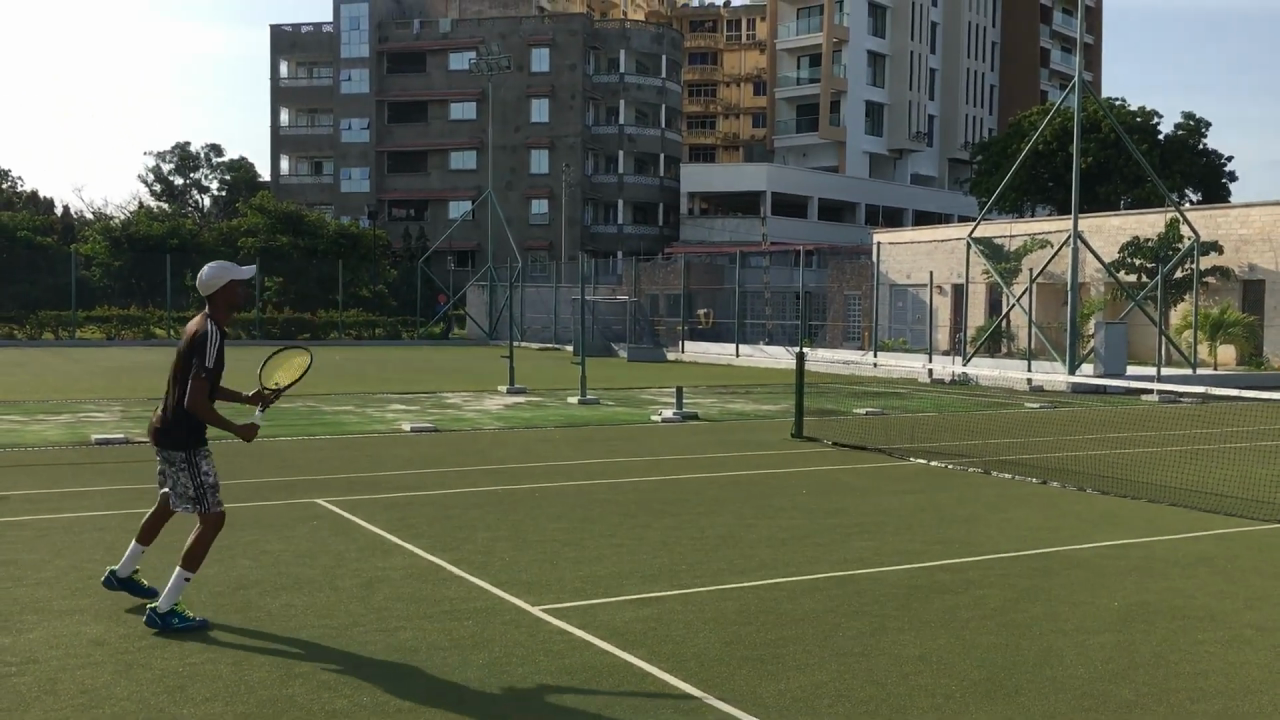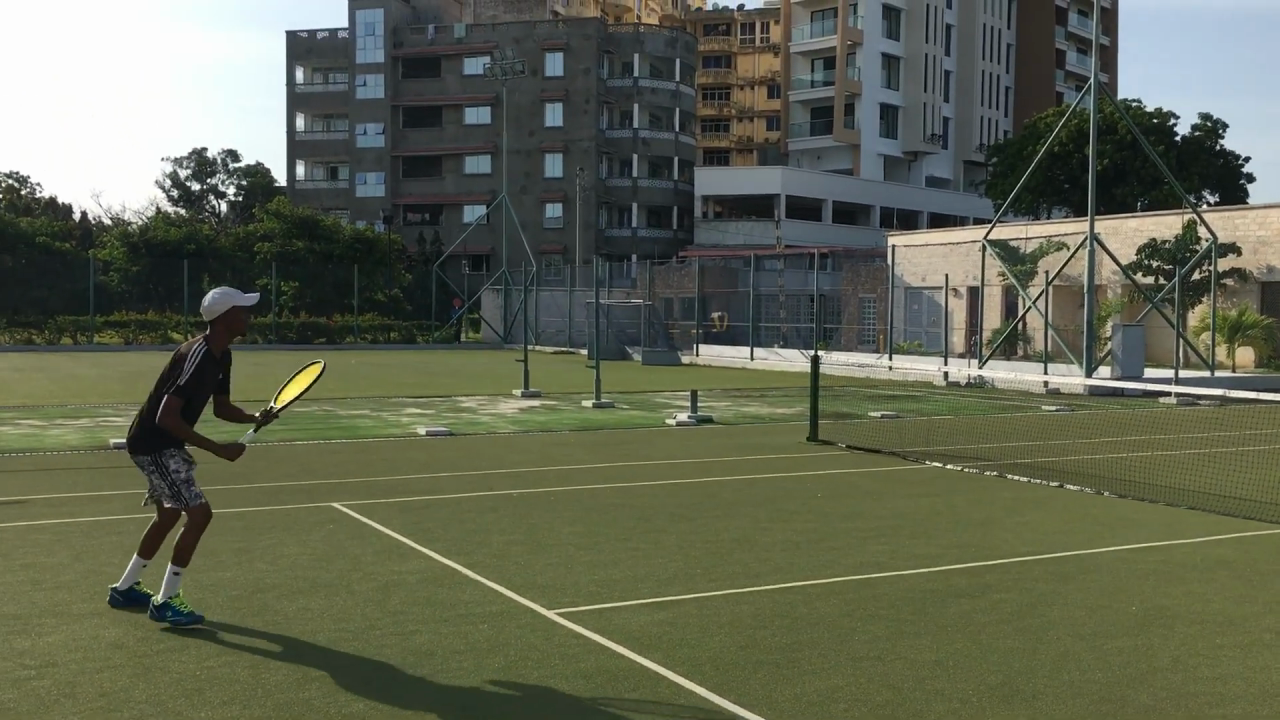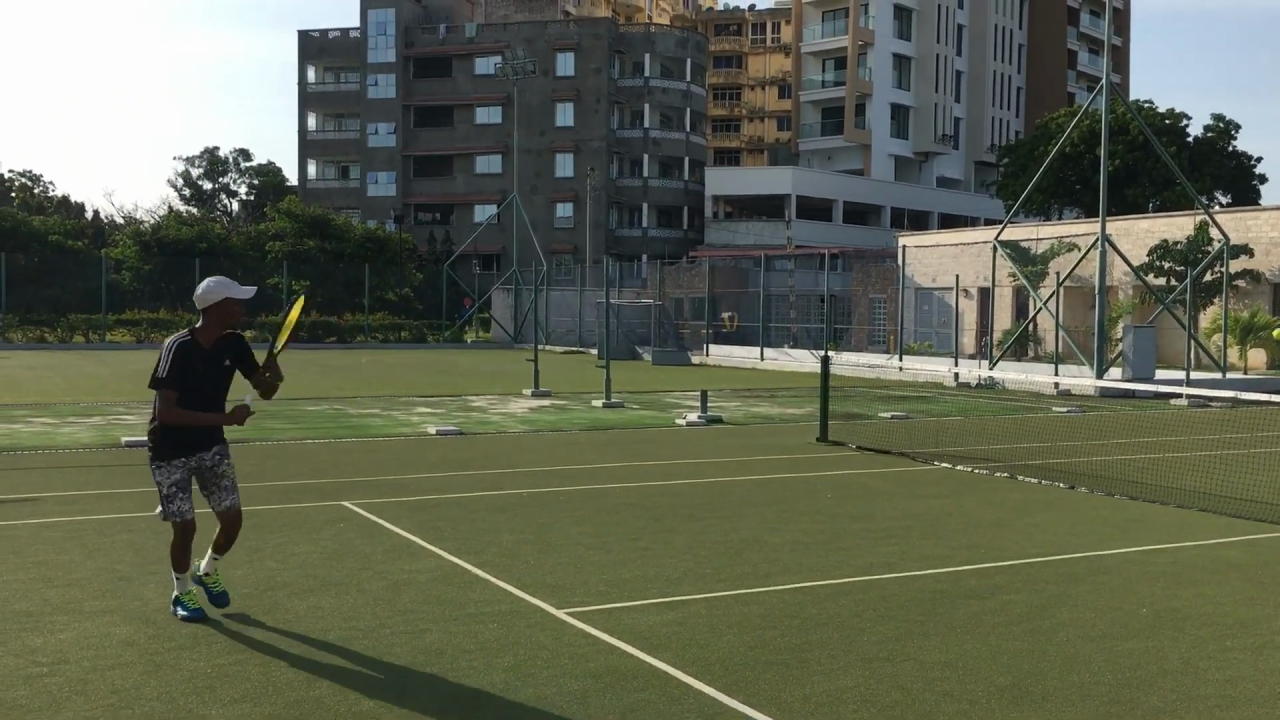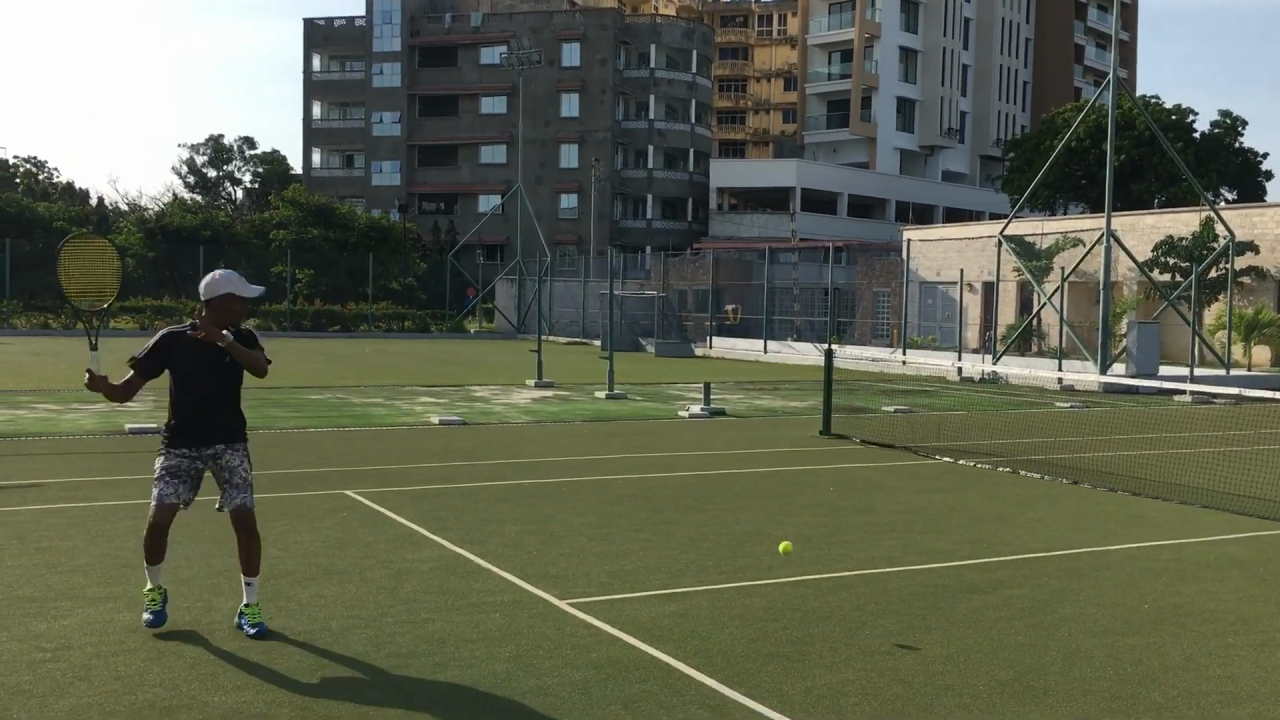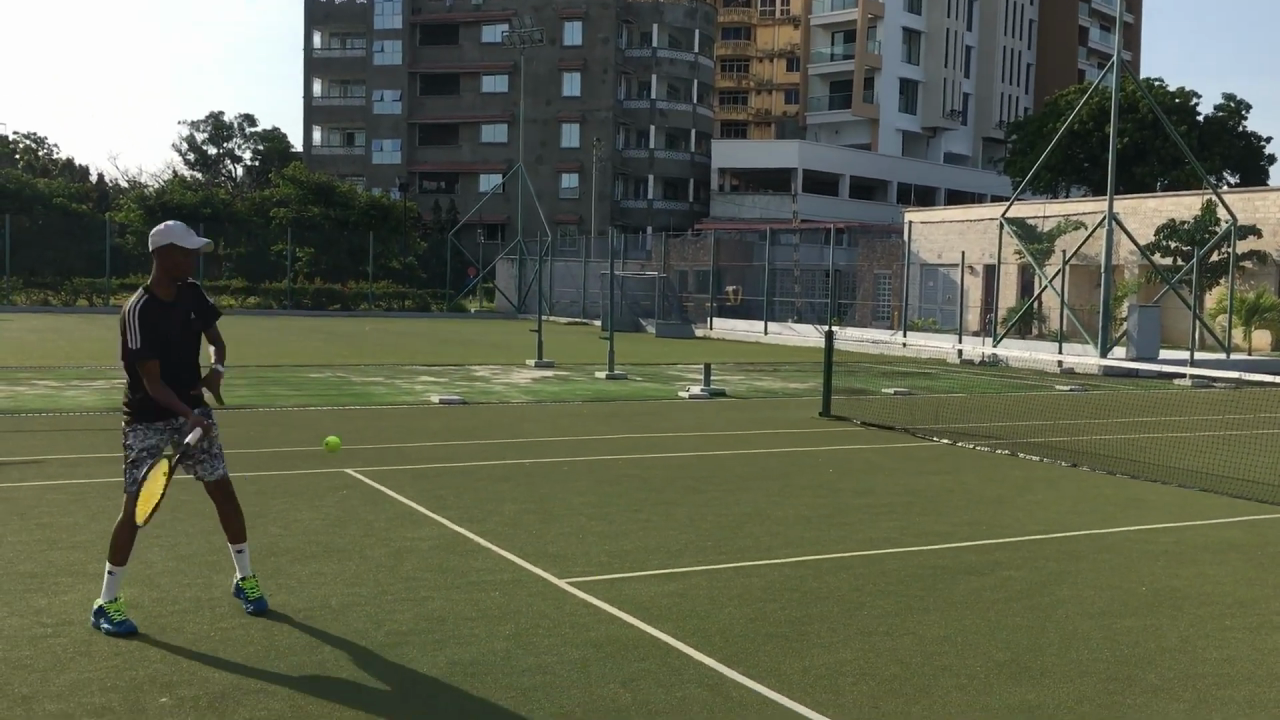
dt=0.3s
person 1, frame 1
left shoulder: (200, 326)
right shoulder: (210, 335)
right elbow: (195, 402)
left wrist: (244, 397)
right wrist: (237, 429)
left hip: (167, 432)
right hip: (183, 439)
left knee: (169, 504)
right knee: (212, 518)
left ankle: (122, 572)
right ankle: (164, 609)
person 1, frame 2
left shoulder: (222, 357)
right shoulder: (195, 356)
left elbow: (222, 408)
right elbow: (166, 417)
left wrist: (254, 418)
right wrist: (215, 449)
left hip: (169, 444)
right hip: (152, 443)
left knee: (168, 515)
right knee: (199, 513)
left ankle: (125, 588)
right ankle: (168, 599)
person 1, frame 3
left shoulder: (234, 344)
right shoulder: (176, 348)
left elbow: (264, 391)
right elbow: (165, 412)
left wrist: (271, 376)
right wrist: (222, 418)
left hip: (211, 445)
right hip: (171, 450)
left knee: (232, 519)
right knee: (185, 527)
left ankle: (207, 571)
right ankle: (182, 593)
person 1, frame 4
left shoulder: (244, 337)
right shoulder: (170, 341)
left elbow: (262, 366)
right elbow: (126, 390)
left wrist: (226, 341)
right wrist: (103, 386)
left hip: (229, 442)
right hip: (180, 443)
left knee: (244, 521)
right knee: (159, 519)
left ankle: (250, 607)
right ankle: (154, 590)
person 1, frame 5
left shoulder: (192, 294)
right shoulder: (139, 310)
left elbow: (218, 341)
right elbow: (151, 382)
left wrist: (217, 368)
right wrist: (187, 415)
left hip: (192, 411)
right hip: (148, 418)
left knee: (223, 492)
right knee: (137, 506)
left ankle: (245, 579)
right ankle: (106, 603)
